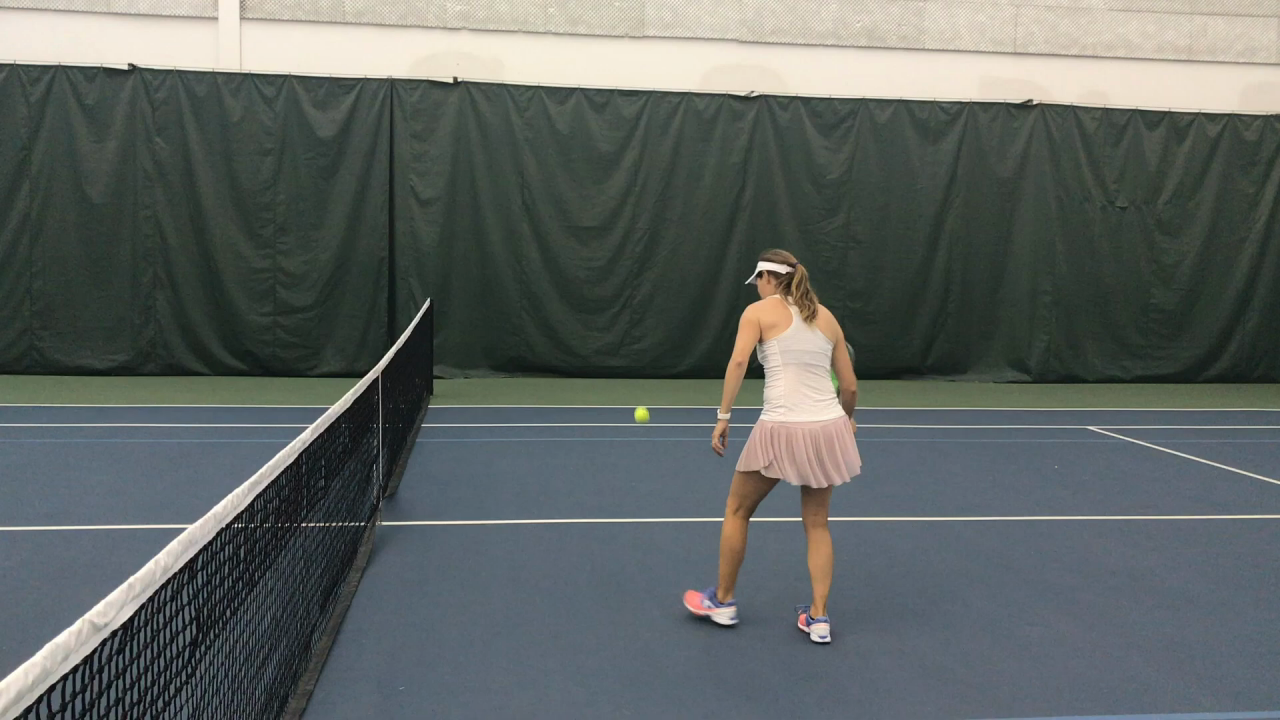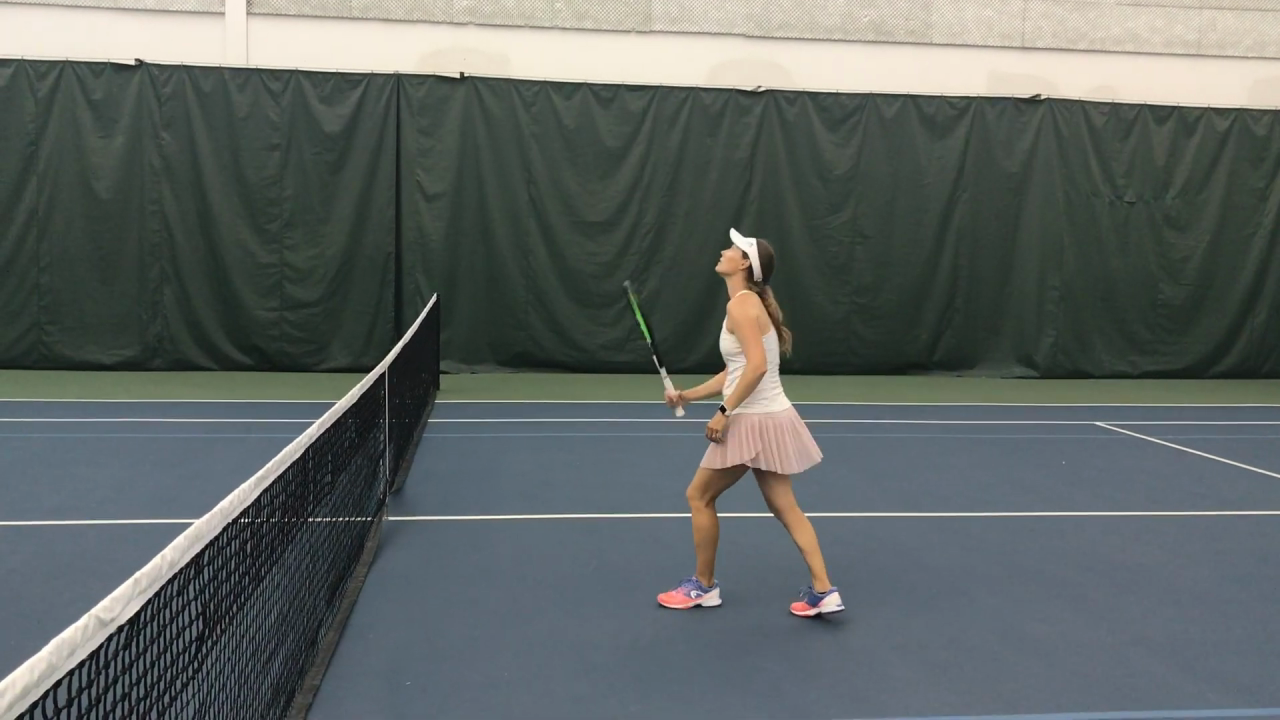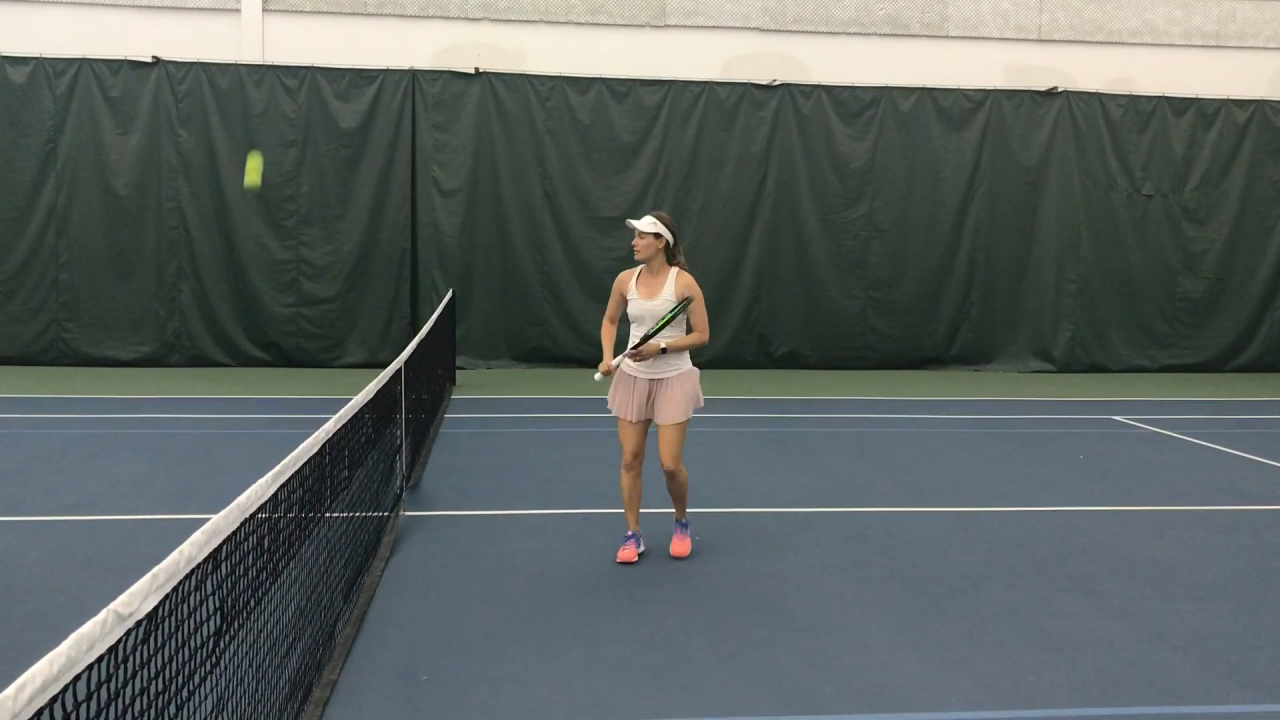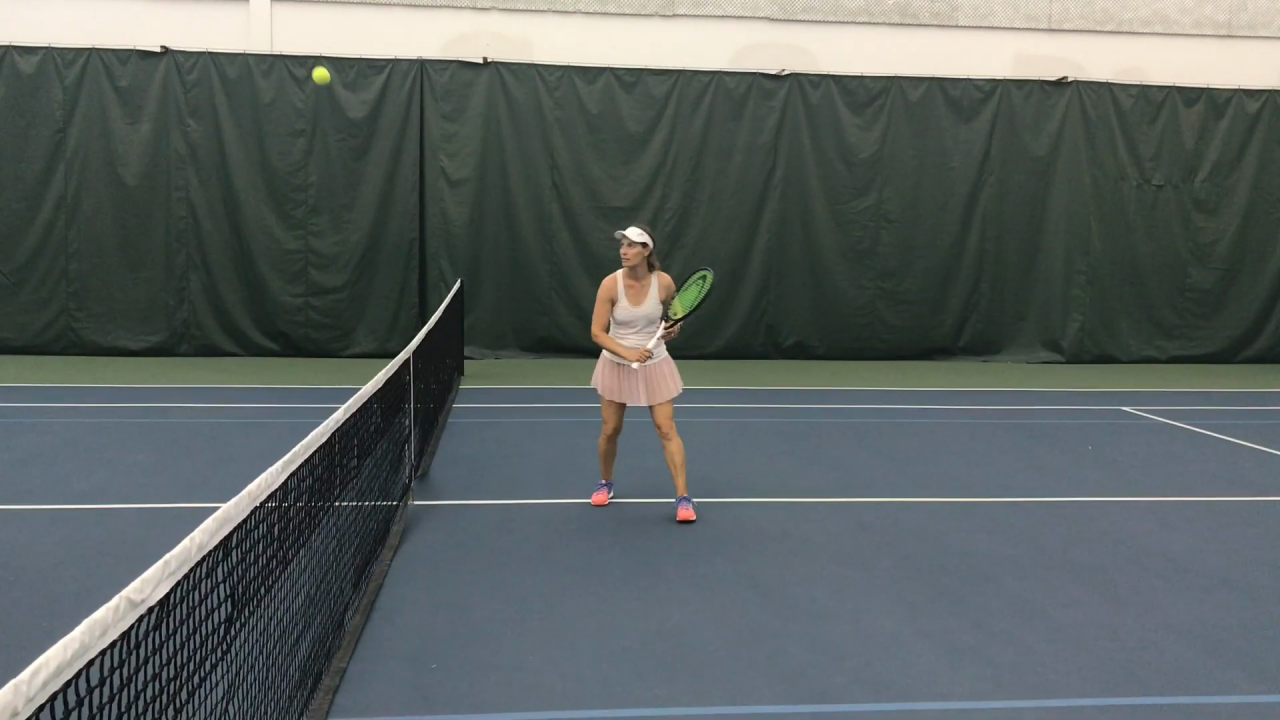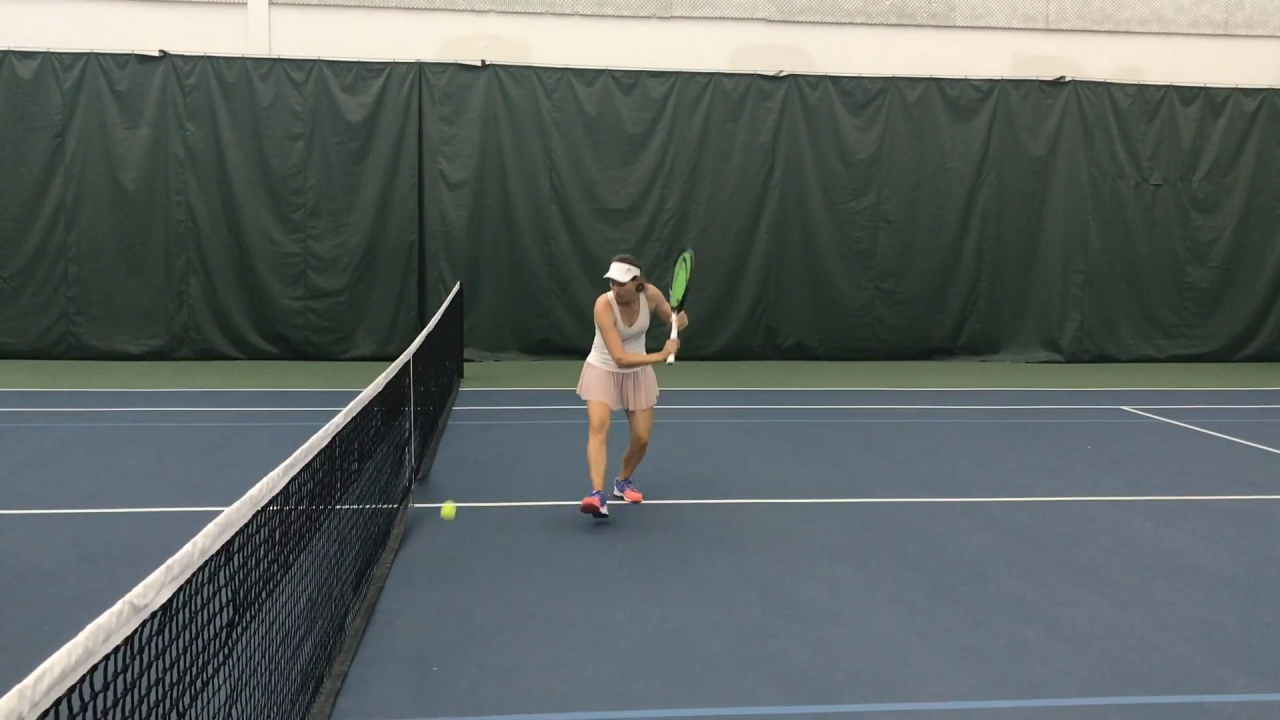
dt=1s
person 1, frame 1
left shoulder: (758, 311)
right shoulder: (826, 317)
left elbow: (738, 362)
right elbow: (849, 385)
left wrist: (723, 416)
right wrist: (848, 419)
left hip: (782, 430)
right hip: (827, 427)
left knee: (736, 511)
right knee: (816, 524)
left ankle: (722, 601)
right ankle: (818, 617)
person 1, frame 2
left shoulder: (744, 304)
right shoulder: (745, 305)
left elbow: (758, 367)
left wrist: (724, 413)
right wrist: (687, 395)
left hip: (753, 422)
right hip: (769, 418)
left knee: (699, 497)
right knee: (785, 506)
left ankle: (704, 586)
right ankle: (823, 591)
person 1, frame 3
left shoulder: (684, 282)
right shoulder: (625, 280)
left elbow: (702, 335)
right elbow: (609, 321)
left wrist: (661, 348)
right wrist: (608, 357)
left hip: (673, 381)
right hip: (632, 379)
left knee: (670, 463)
right knee: (630, 459)
left ankle: (682, 521)
right ankle: (633, 535)
person 1, frame 4
left shoulder: (664, 283)
right shoulder: (610, 284)
right elbow: (598, 333)
left wrist: (673, 329)
right wrist: (628, 354)
left hip: (656, 364)
right hip: (617, 365)
left knee: (667, 431)
right knee: (610, 430)
left ankle: (683, 498)
right ankle: (605, 483)
person 1, frame 5
left shoulder: (651, 295)
right shoulder: (603, 306)
left elbow: (671, 318)
right elbow: (619, 358)
left wrist: (680, 322)
right wrist: (659, 356)
left hip: (639, 369)
right hip: (603, 369)
left knee: (641, 437)
right knee: (598, 426)
left ankle: (622, 482)
right ankle: (598, 495)
